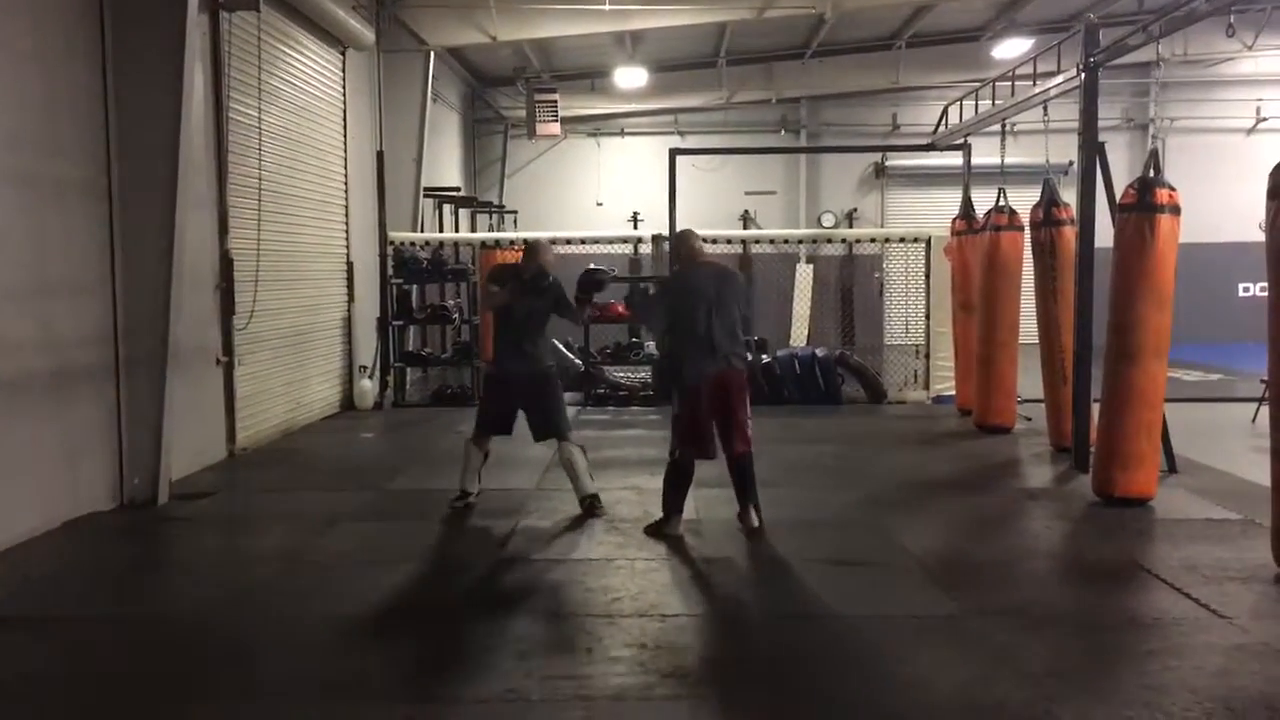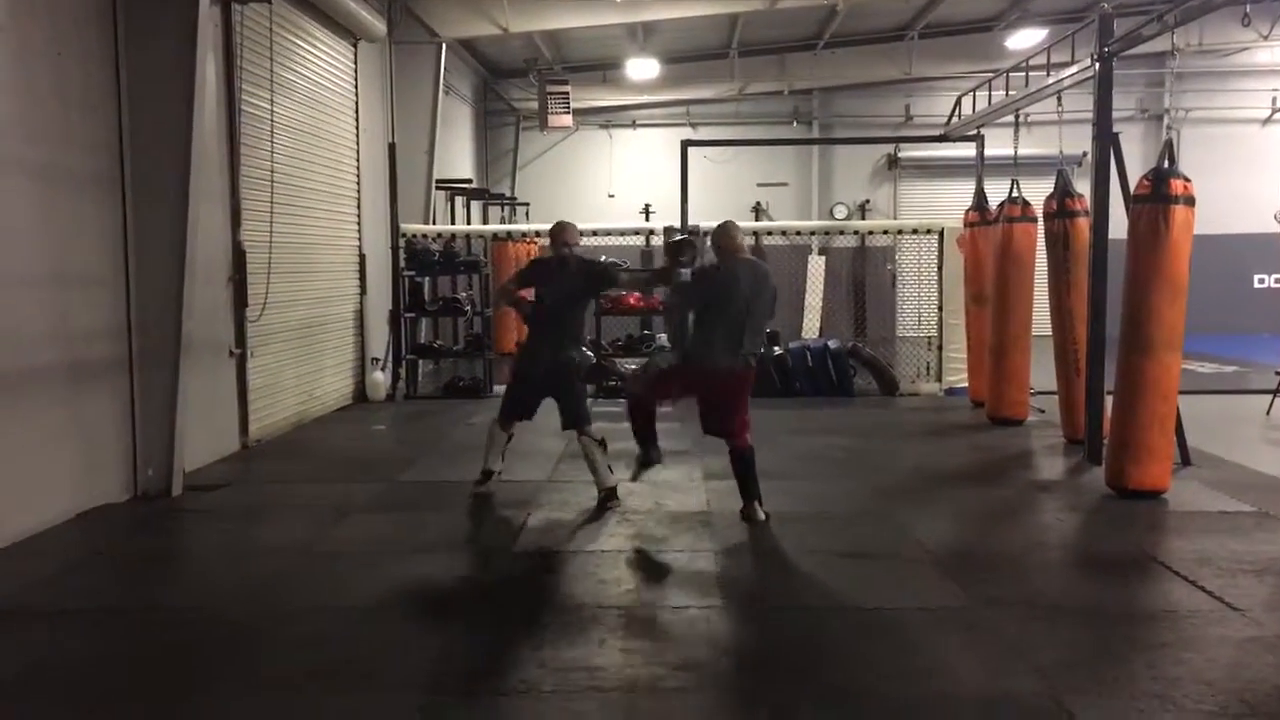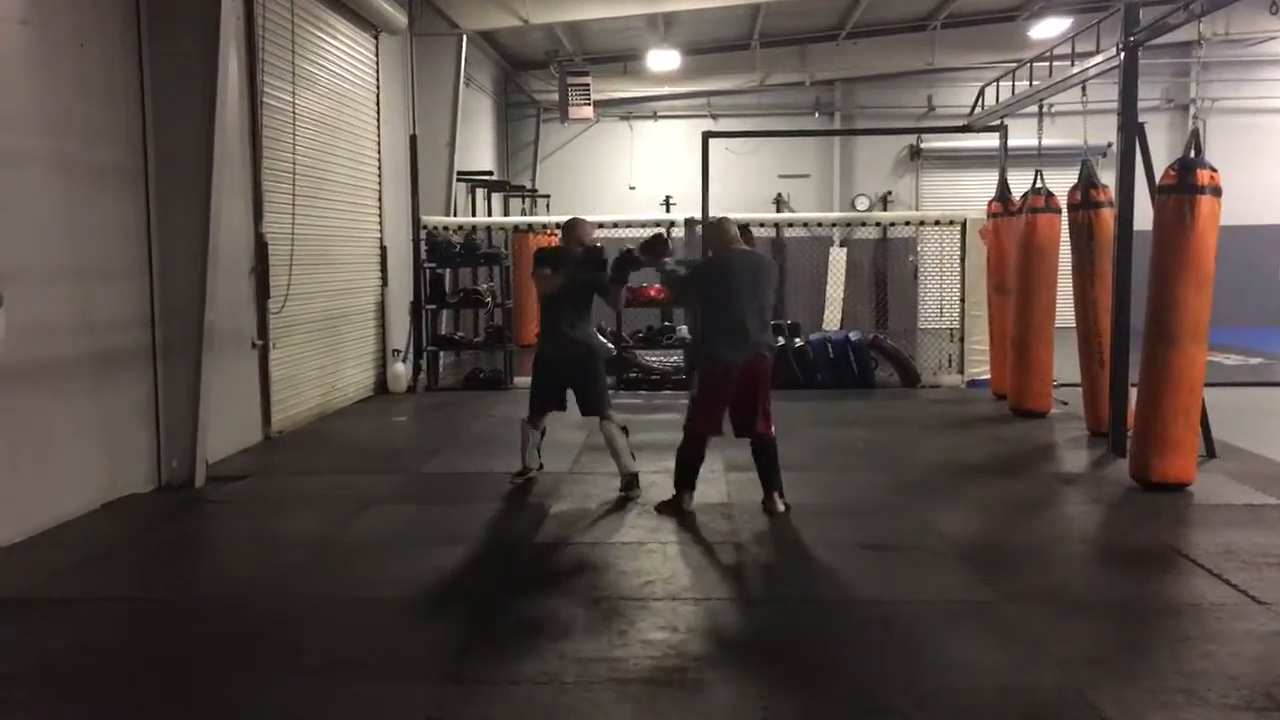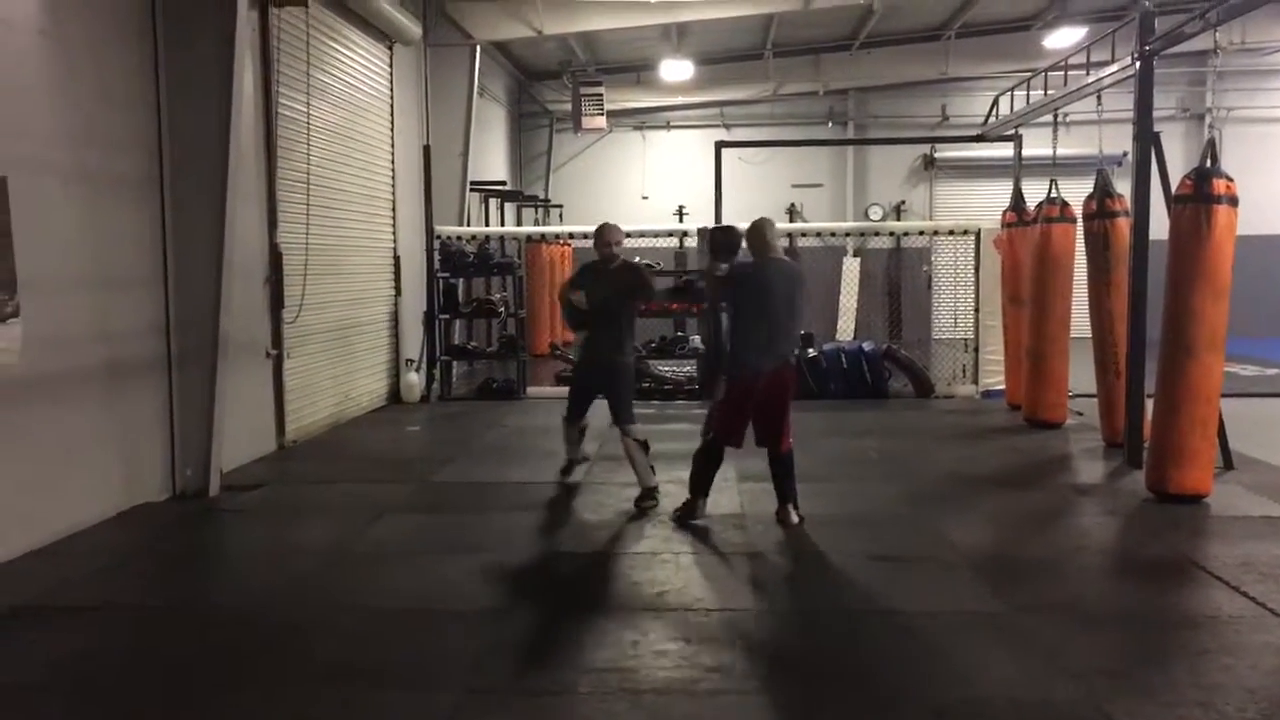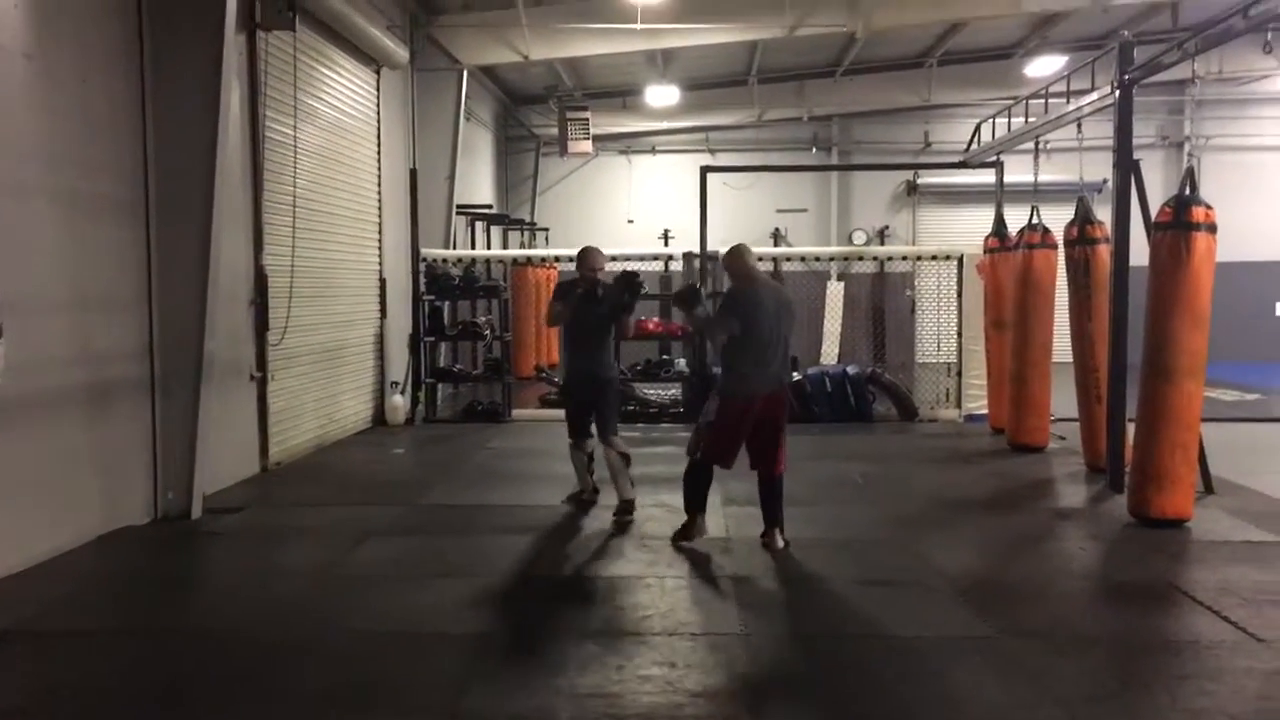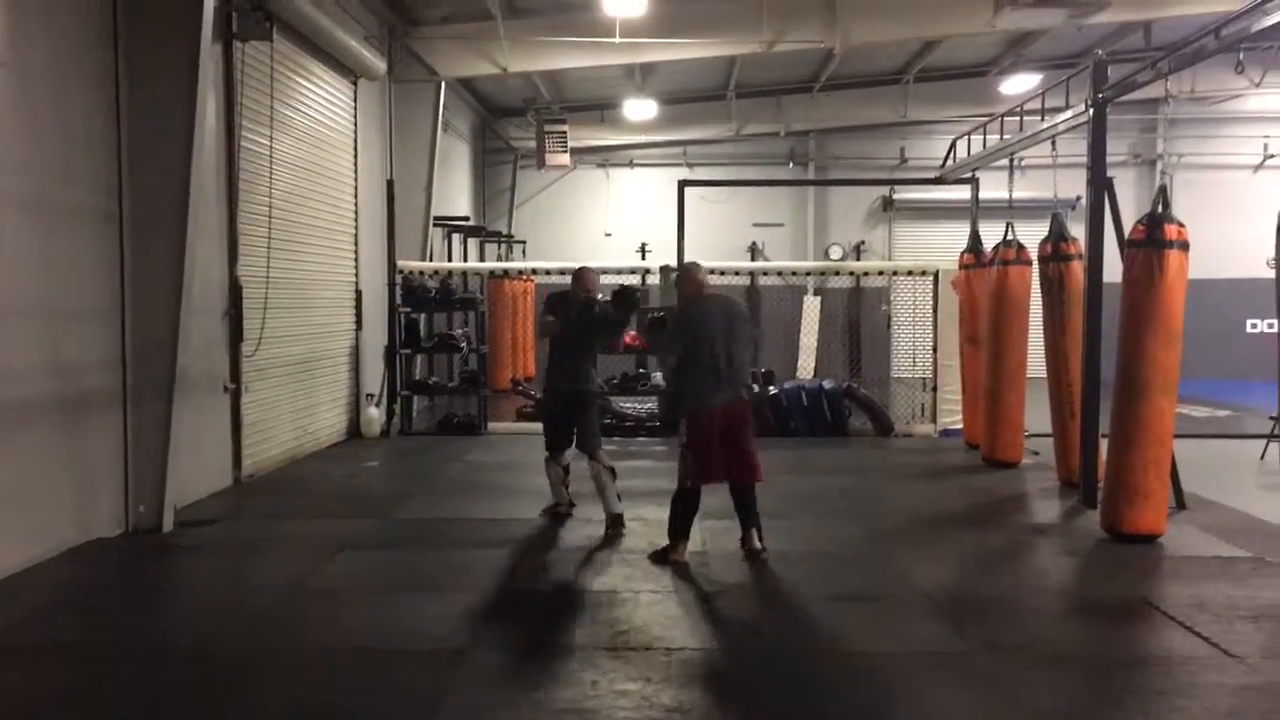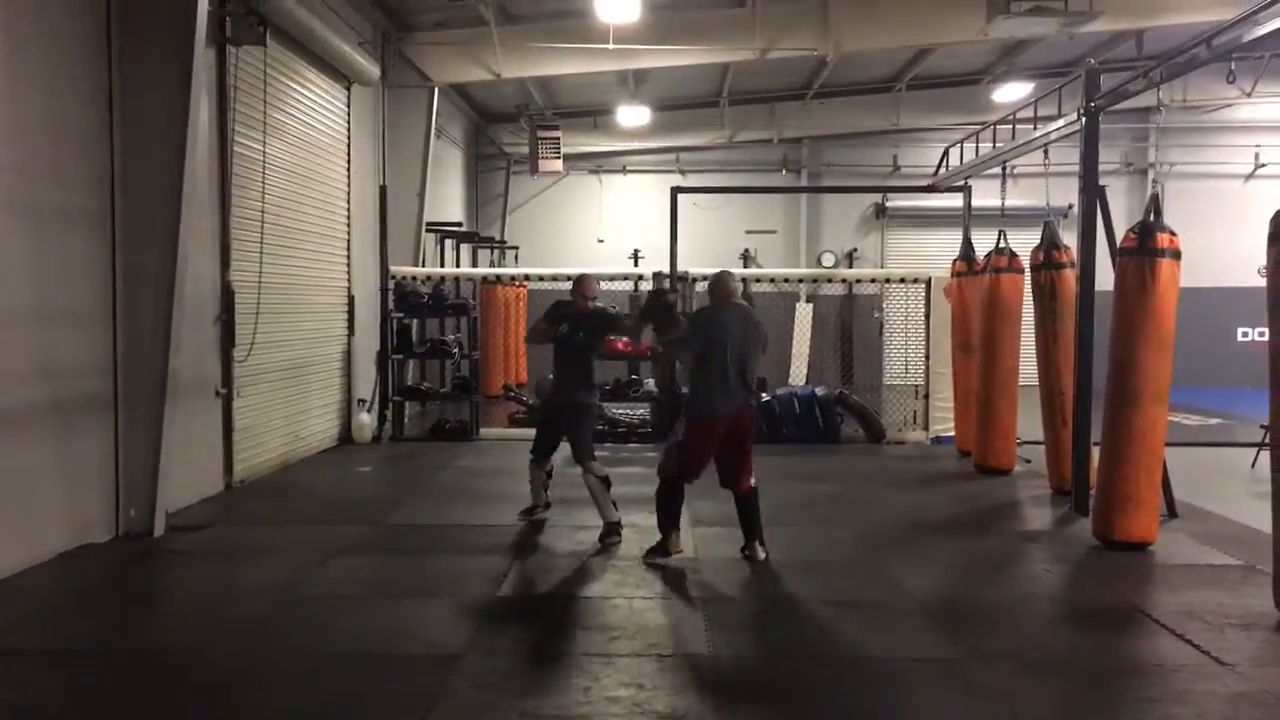
dt=0.4s
person 1, frame 1
left shoulder: (678, 282)
right shoulder: (733, 277)
left elbow: (653, 319)
left wrist: (636, 302)
left hip: (694, 374)
right hip: (732, 370)
left knee: (683, 450)
right knee: (739, 445)
left ankle: (672, 518)
right ankle: (750, 511)
person 1, frame 2
left shoulder: (717, 273)
right shoulder: (766, 277)
left elbow: (679, 301)
left wrist: (682, 276)
left hip: (702, 362)
right hip: (741, 366)
left knee: (641, 391)
right knee: (739, 437)
left ankle: (649, 451)
right ankle: (753, 505)
person 1, frame 3
left shoulder: (712, 266)
right shoulder: (768, 265)
left elbow: (680, 291)
left wrist: (665, 265)
left hip: (718, 358)
right hip: (758, 357)
left knee: (697, 430)
right knee: (762, 430)
left ankle: (684, 496)
right ankle: (774, 497)
person 1, frame 4
left shoulder: (748, 272)
right shoulder: (795, 273)
left elbow: (719, 291)
left hip: (745, 366)
right hip: (781, 366)
left knee: (716, 436)
right knee: (780, 440)
left ankle: (697, 501)
right ankle: (788, 508)
person 1, frame 5
left shoulder: (740, 294)
right shoulder: (781, 296)
left elbow: (716, 335)
left wrist: (694, 312)
left hip: (739, 388)
right hip: (775, 389)
left knee: (702, 455)
right knee: (770, 464)
left ankle: (696, 520)
right ankle: (774, 532)
person 1, frame 6
left shoulder: (686, 313)
right shoulder: (737, 308)
left elbow: (668, 360)
left wrist: (660, 340)
left hip: (700, 405)
right hip: (736, 401)
left knee: (690, 479)
right knee: (741, 474)
left ankle: (678, 545)
right ankle: (752, 536)
person 1, frame 7
left shoulder: (706, 317)
right shoulder: (755, 323)
left elbow: (685, 355)
left wrist: (667, 340)
left hip: (706, 408)
right hip: (743, 409)
left knee: (673, 471)
right knee: (744, 479)
left ankle: (671, 537)
right ankle: (755, 545)
person 2, frame 1
left shoulder: (551, 286)
right shoulder: (502, 274)
left elbow: (575, 316)
right elbow: (488, 302)
left wrist: (586, 298)
right wrist: (521, 287)
left hip: (539, 371)
right hip: (502, 371)
left knee: (563, 435)
right knee: (481, 434)
left ankle: (588, 495)
right ankle: (469, 490)
person 2, frame 2
left shoulder: (589, 269)
right shoulder: (539, 266)
left elbow: (628, 280)
right elbow: (501, 294)
right wrist: (519, 303)
left hip: (566, 361)
right hip: (533, 357)
left knee: (584, 427)
right knee: (506, 418)
left ankle: (608, 487)
right ankle: (490, 470)
person 2, frame 3
left shoulder: (596, 263)
right shoulder: (546, 256)
left elbow: (616, 303)
right elbow: (543, 287)
left wrist: (620, 275)
right wrist: (577, 270)
left hip: (585, 348)
right hip: (551, 348)
left knee: (604, 413)
right knee: (536, 413)
left ankle: (630, 474)
right ankle: (531, 464)
person 2, frame 4
left shoulder: (632, 272)
right shoulder: (589, 270)
left elbow: (656, 296)
right elbow: (566, 292)
right wrist: (574, 308)
left hip: (619, 358)
right hip: (590, 354)
left knee: (626, 425)
right knee: (573, 414)
left ankle: (650, 486)
right ankle: (573, 456)
person 2, frame 5
left shoulder: (612, 292)
right shoulder: (566, 290)
left elbow: (625, 332)
right elbow: (552, 319)
left wrist: (628, 305)
right wrist: (580, 301)
left hip: (604, 374)
right hip: (574, 374)
left knee: (609, 437)
right knee: (578, 438)
left ankle: (626, 499)
right ankle: (587, 489)
person 2, frame 6
left shoulder: (602, 309)
right shoulder: (556, 301)
right elbow: (544, 330)
left wrist: (622, 321)
right wrist: (576, 317)
left hip: (585, 388)
right hip: (556, 387)
left knee: (593, 451)
right knee: (555, 451)
left ankle: (614, 513)
right ankle: (562, 502)
person 2, frame 7
left shoulder: (598, 316)
right shoulder: (560, 310)
left elbow: (626, 327)
right elbow: (532, 336)
right wrist: (558, 333)
left hip: (582, 399)
right hip: (556, 395)
left knee: (586, 459)
right knee: (539, 455)
left ankle: (612, 521)
right ankle: (539, 502)
